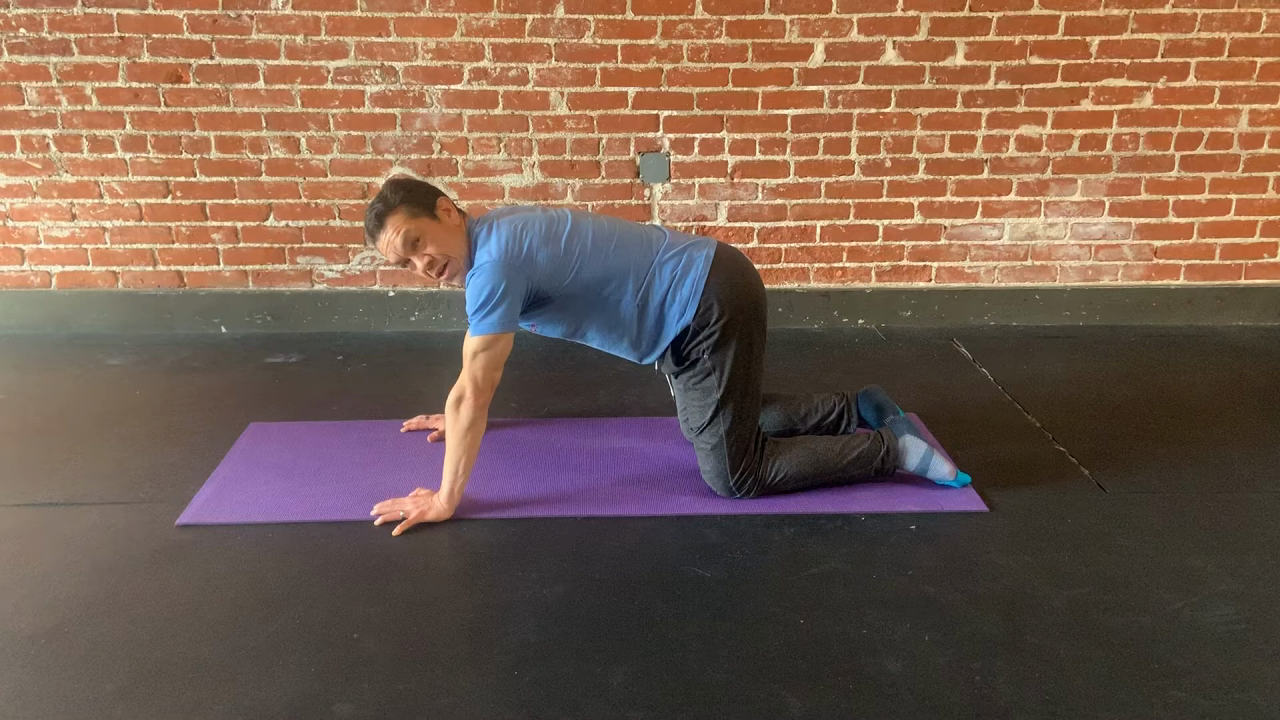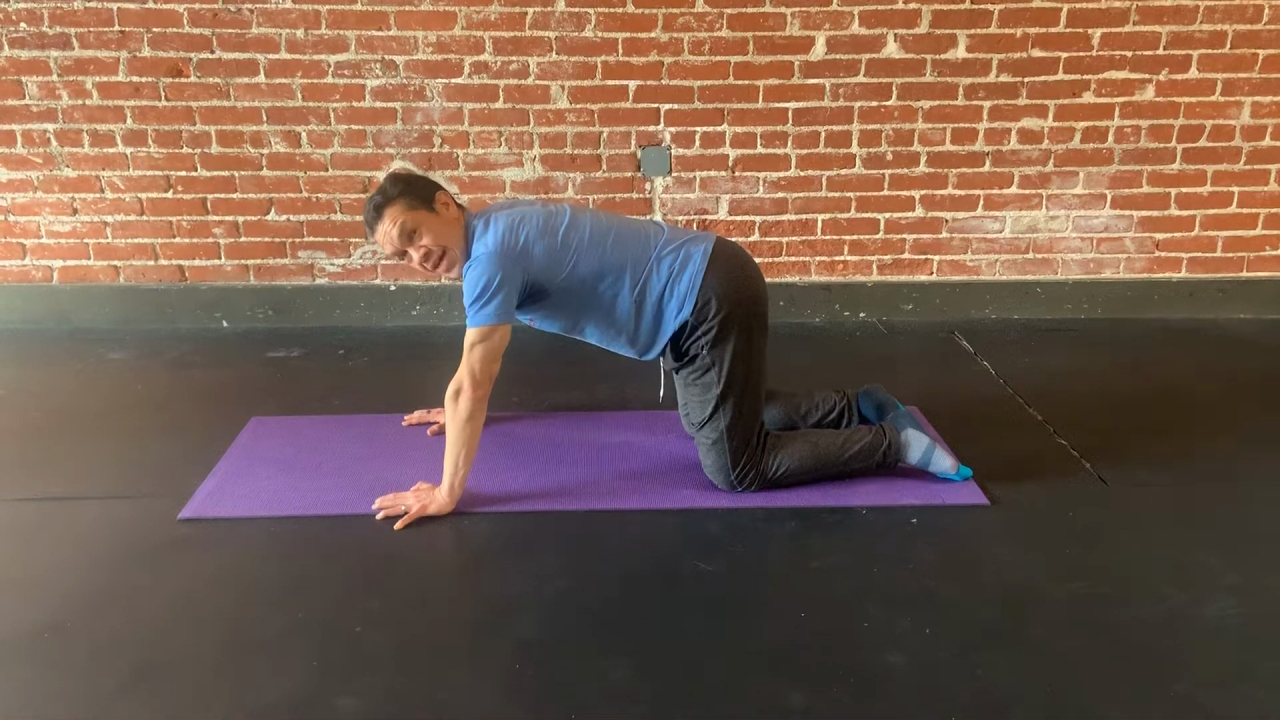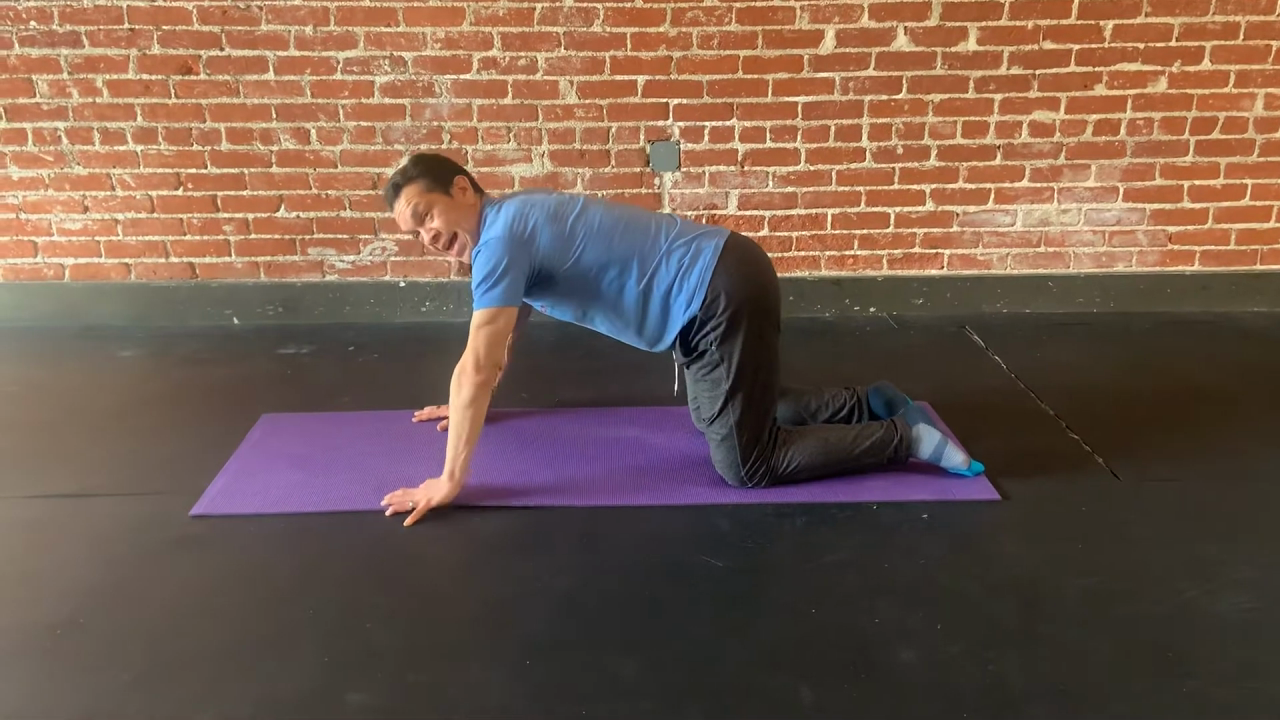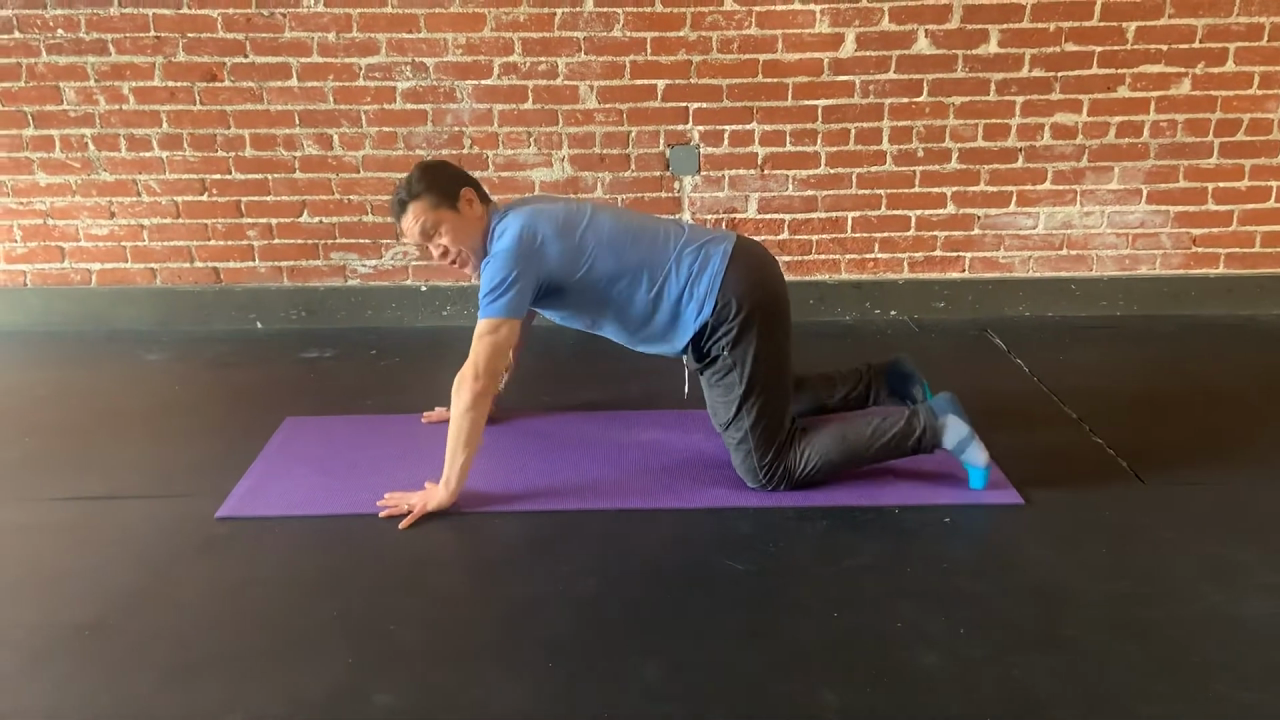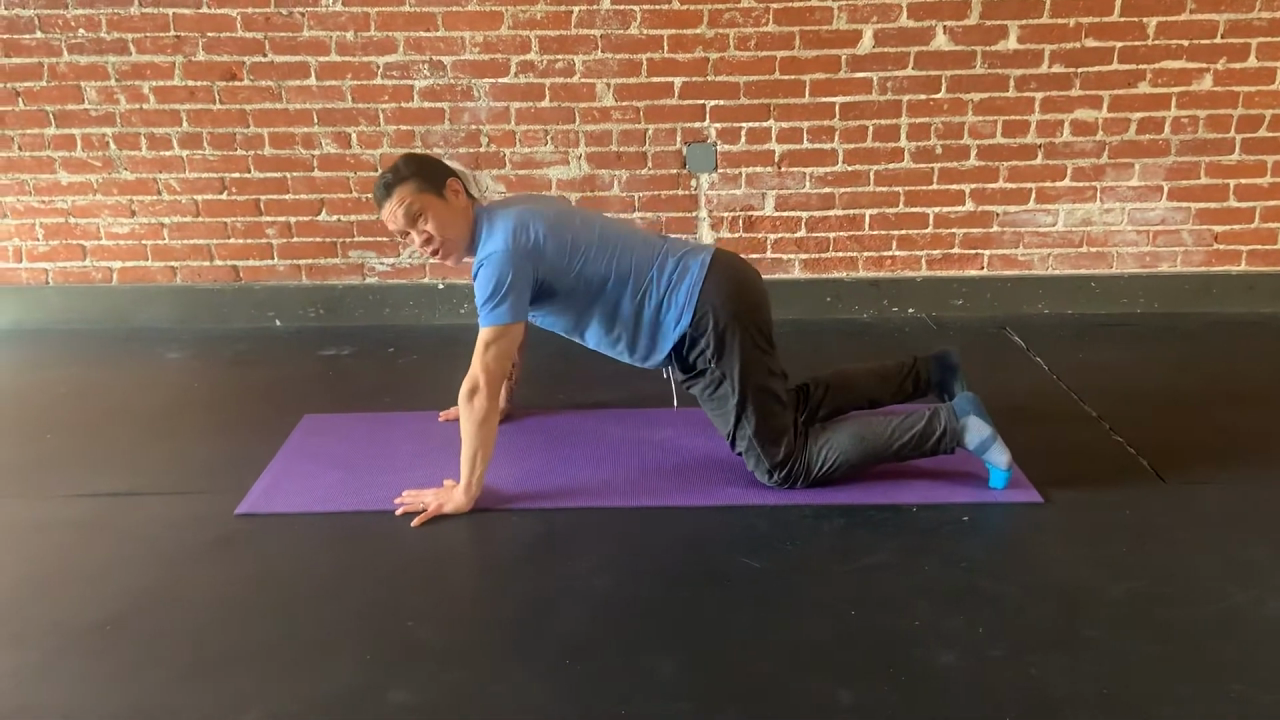
dt=1s
person 1, frame 1
left shoulder: (494, 260)
right shoulder: (491, 235)
left elbow: (473, 392)
left wrist: (445, 499)
right wrist: (459, 413)
left hip: (712, 305)
right hip: (702, 292)
left knee: (733, 473)
right knee: (716, 422)
left ankle: (893, 447)
right ankle: (857, 411)
person 1, frame 2
left shoulder: (491, 254)
right shoulder: (492, 229)
left elbow: (471, 385)
left wrist: (447, 493)
right wrist: (461, 408)
left hip: (711, 297)
right hip: (703, 285)
left knee: (735, 467)
right knee: (719, 417)
left ankle: (894, 440)
right ankle: (859, 408)
person 1, frame 3
left shoulder: (499, 236)
right shoulder: (515, 219)
left elbow: (474, 369)
right elbow: (506, 330)
left wrist: (449, 480)
right wrist: (470, 401)
left hip: (722, 294)
right hip: (721, 279)
left knee: (746, 464)
right knee: (724, 414)
left ankle: (907, 437)
right ankle: (870, 406)
person 1, frame 4
left shoulder: (509, 246)
right shoulder: (520, 227)
left elbow: (474, 376)
right elbow: (512, 331)
left wrist: (447, 488)
right wrist: (479, 402)
left hip: (730, 298)
right hip: (730, 280)
left knee: (768, 467)
right knee: (760, 409)
left ankle: (929, 426)
right ankle: (882, 385)
person 1, frame 5
left shoulder: (501, 250)
right shoulder: (507, 219)
left elbow: (478, 385)
right elbow: (514, 328)
left wrist: (464, 491)
right wrist: (494, 400)
left hip: (709, 312)
right hip: (711, 291)
left knee: (783, 460)
right knee: (789, 410)
left ankle: (951, 425)
right ankle: (931, 374)
